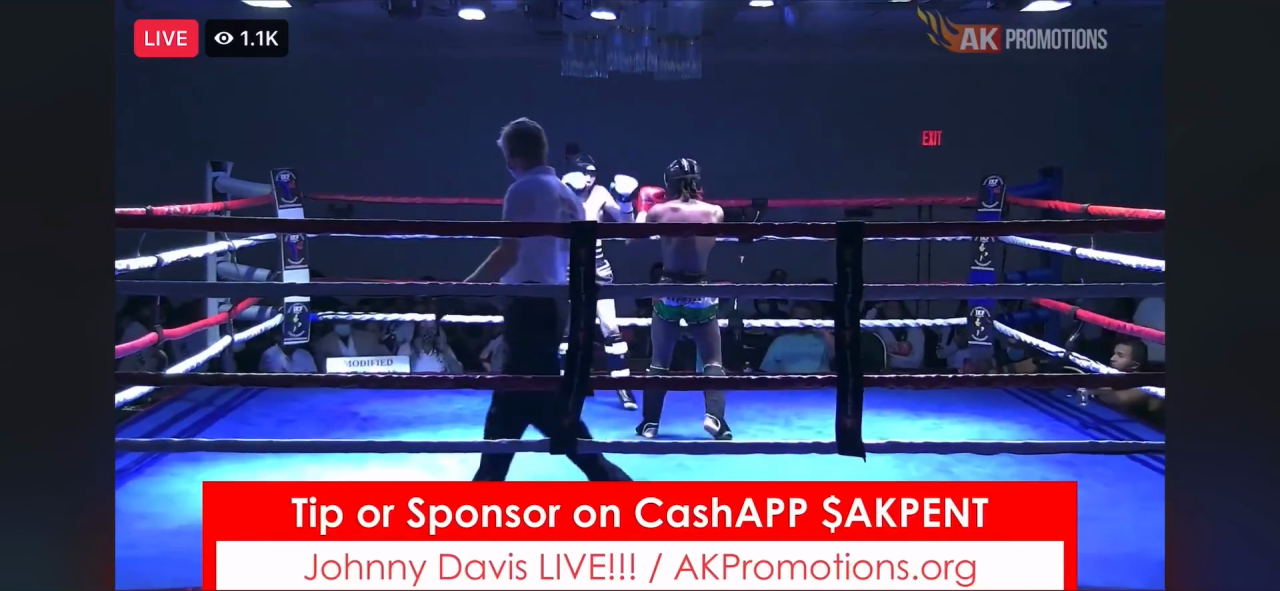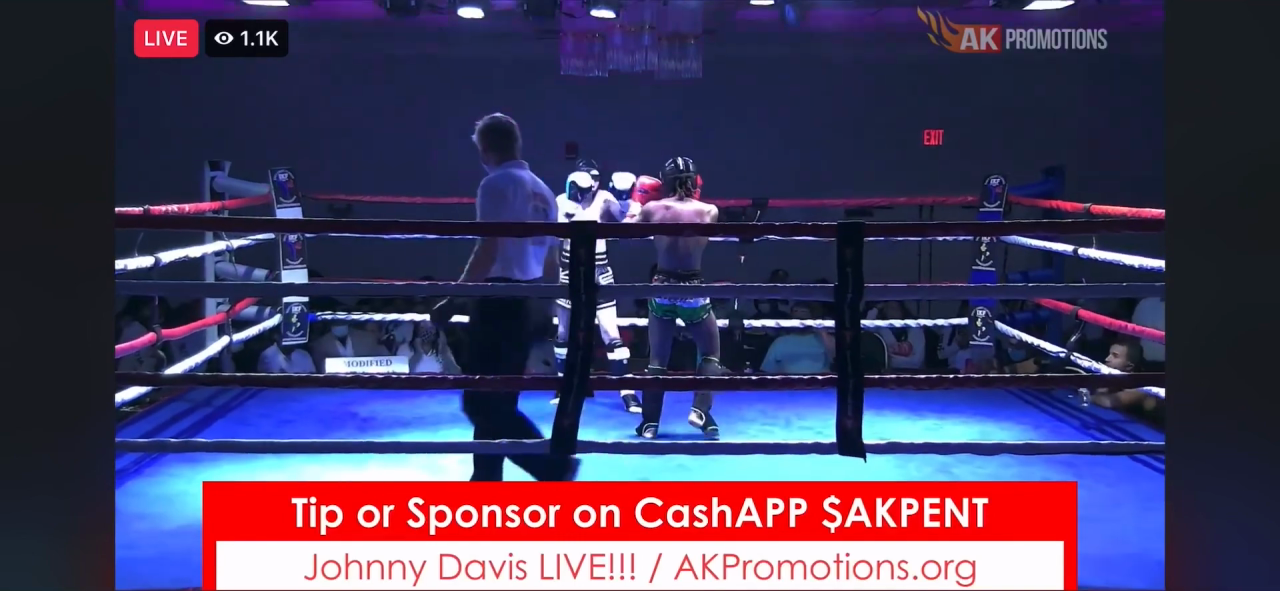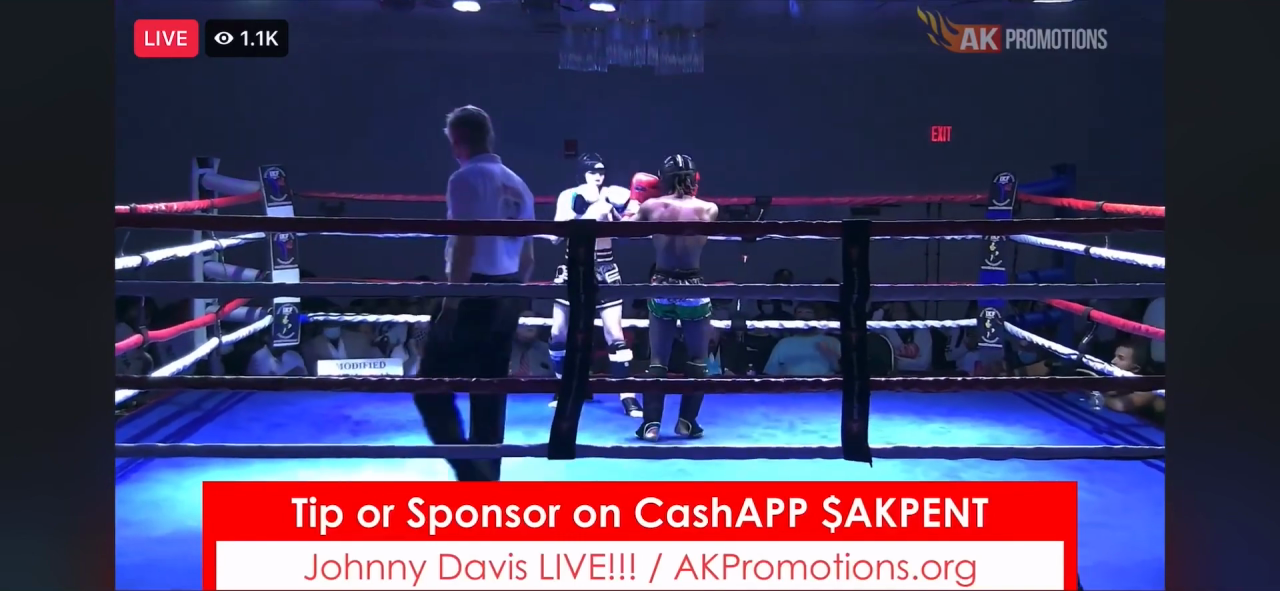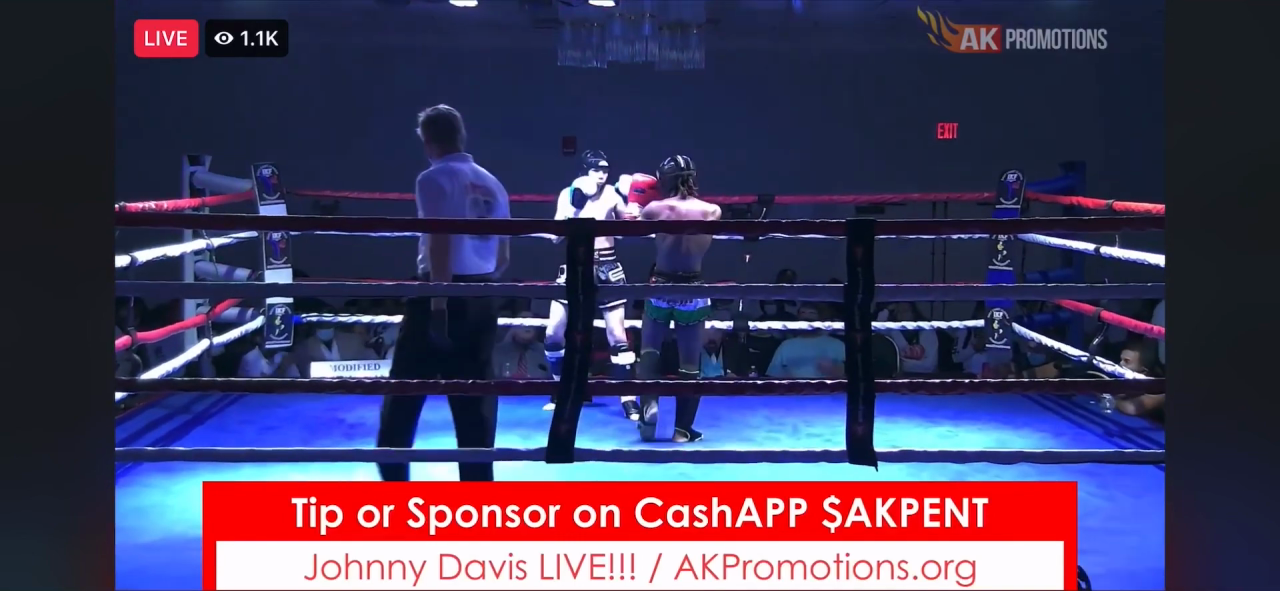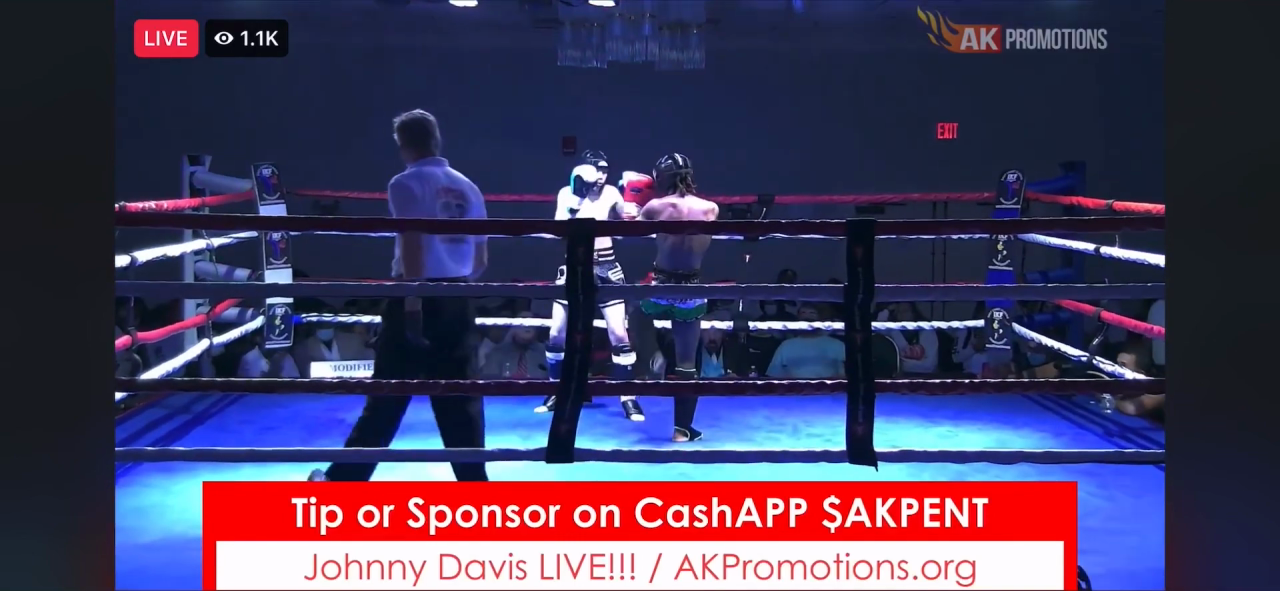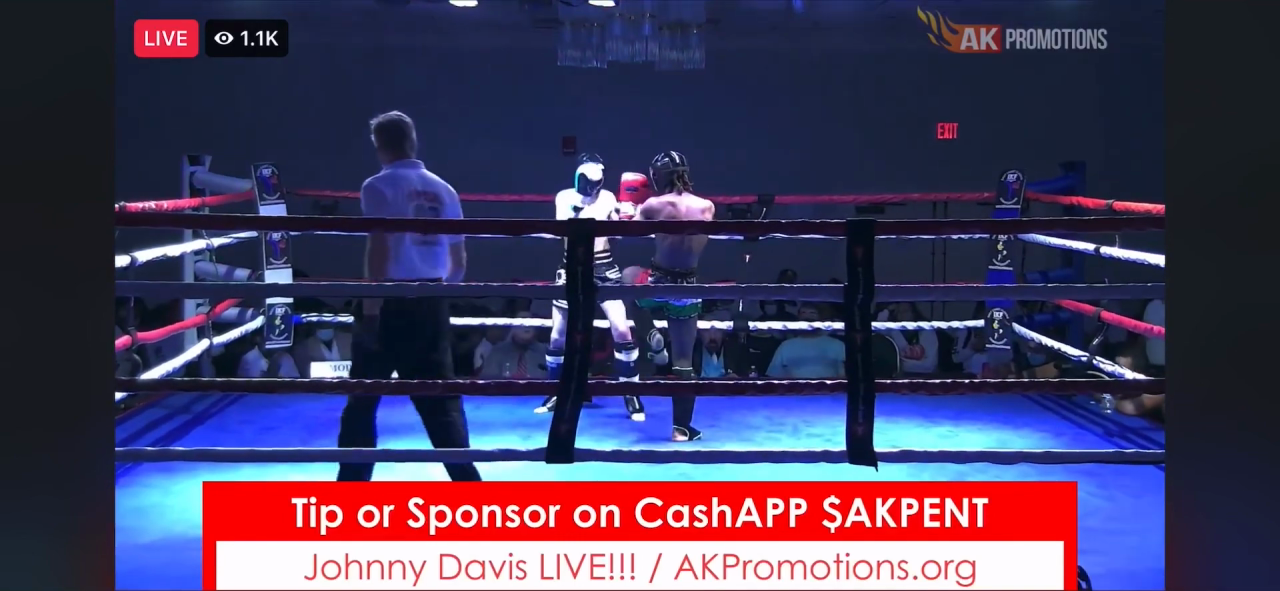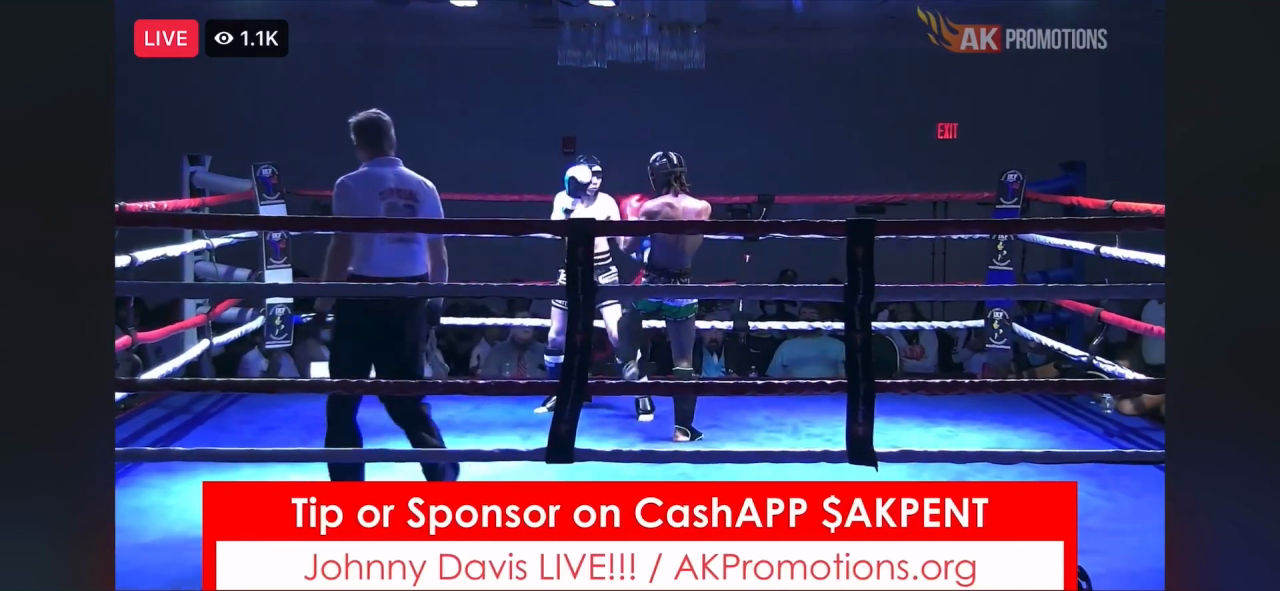
dt=0.1s
person 1, frame 1
left shoulder: (525, 191)
right shoulder: (569, 196)
left elbow: (507, 255)
left hip: (530, 306)
right hip: (554, 305)
left knee: (545, 408)
right knee: (510, 402)
left ankle: (609, 479)
right ankle: (487, 484)
person 1, frame 2
left shoulder: (497, 185)
right shoulder: (542, 191)
left elbow: (488, 250)
right elbow: (551, 260)
left wrist: (452, 300)
right wrist: (544, 309)
left hip: (499, 300)
right hip: (529, 301)
left knee: (483, 401)
right knee: (495, 399)
left ankle: (555, 467)
right ankle: (485, 481)
person 1, frame 3
left shoulder: (466, 180)
right shoulder: (518, 185)
left elbow: (465, 246)
right elbow: (529, 257)
left wrist: (450, 307)
left hip: (472, 296)
right hip: (507, 297)
left knee: (433, 390)
right knee: (489, 397)
left ankle: (472, 471)
person 1, frame 4
left shoulder: (434, 179)
right shoulder: (492, 184)
left elbow: (441, 246)
right elbow: (503, 256)
left wrist: (437, 307)
left hip: (444, 297)
right hip: (481, 298)
left knee: (405, 392)
right knee: (474, 399)
left ankle: (394, 481)
person 1, frame 5
left shoulder: (406, 184)
right shoulder: (469, 189)
left elbow: (414, 247)
right elbow: (481, 259)
left wrist: (413, 309)
left hip: (416, 303)
right hip: (457, 304)
left knee: (386, 400)
right knee: (458, 400)
left ankle: (344, 478)
person 1, frame 6
left shoulder: (378, 186)
right shoulder: (444, 190)
left elbow: (379, 253)
right elbow: (457, 260)
left wrist: (369, 314)
left hip: (390, 302)
right hip: (433, 304)
left knee: (362, 402)
right knee: (439, 401)
right ankle: (467, 483)
person 1, frame 7
left shoulder: (352, 185)
right shoulder: (423, 188)
left elbow: (341, 250)
right elbow: (438, 254)
left wrist: (322, 305)
right wrist: (436, 300)
left hip: (363, 298)
right hip: (409, 298)
left knee: (344, 398)
right knee: (406, 393)
left ankle: (348, 487)
right ankle: (437, 462)
person 2, frame 1
left shoulder: (659, 211)
right shoulder: (715, 213)
left wrist: (645, 212)
left hip: (668, 292)
right hip: (701, 293)
left knee: (659, 362)
right knee: (712, 359)
left ankle: (650, 423)
right ankle: (715, 417)
person 2, frame 2
left shoulder: (653, 209)
right shoulder: (709, 211)
left wrist: (640, 207)
right hip: (694, 293)
left knee: (657, 361)
right knee: (711, 354)
left ankle: (649, 423)
right ankle: (700, 411)
person 2, frame 3
left shoulder: (651, 207)
right shoulder: (709, 209)
left wrist: (638, 201)
right wrist: (690, 193)
left knee: (658, 361)
right knee: (697, 360)
left ankle: (651, 423)
right ankle: (686, 421)
person 2, frame 4
left shoulder: (654, 209)
right shoulder: (713, 211)
left wrist: (635, 204)
right wrist: (691, 196)
left hip: (660, 291)
right hip: (693, 295)
left knee: (650, 352)
right knee: (689, 366)
left ankle: (648, 407)
right ankle: (683, 429)
person 2, frame 5
left shoulder: (655, 207)
right shoulder: (711, 208)
left hip: (659, 287)
right hip: (691, 292)
left knee: (638, 299)
right knee: (686, 363)
right ankle: (683, 428)
person 2, frame 6
left shoulder: (654, 205)
right shoulder: (707, 207)
left hip: (656, 284)
left knee: (630, 274)
right knee: (683, 361)
left ankle: (651, 336)
right ankle: (682, 427)
person 2, frame 7
left shoulder: (652, 208)
right shoulder: (704, 209)
left elbow: (627, 247)
left wrist: (629, 216)
left hip: (651, 285)
left knee: (629, 313)
right knee: (683, 362)
left ankle: (629, 362)
right ankle: (684, 427)
person 3, frame 1
left shoulder: (601, 194)
left elbow: (623, 219)
left wrist: (625, 201)
left hip: (597, 267)
left knee: (610, 327)
left ankle: (622, 387)
person 3, frame 2
left shoulder: (604, 198)
right shoulder: (563, 201)
left elbow: (623, 218)
left wrist: (623, 199)
right wrist: (572, 206)
left hip: (599, 272)
right hip: (569, 271)
left knee: (611, 333)
right knee: (564, 333)
left ankle: (627, 392)
person 3, frame 3
left shoulder: (610, 196)
right shoulder: (567, 197)
left wrist: (623, 209)
right wrist: (575, 214)
left hip: (604, 270)
left knee: (614, 335)
right knee: (558, 335)
left ankle: (627, 396)
person 3, frame 4
left shoulder: (612, 193)
right shoulder: (567, 195)
left wrist: (628, 203)
right wrist: (574, 209)
left hip: (607, 270)
left knee: (617, 336)
right knee: (553, 335)
left ankle: (628, 398)
person 3, frame 5
left shoulder: (612, 194)
right shoulder: (567, 193)
left wrist: (632, 202)
right wrist: (576, 201)
left hip: (607, 269)
left knee: (618, 336)
right knee: (557, 335)
left ankle: (628, 399)
right ankle: (556, 393)
person 3, frame 6
left shoulder: (607, 197)
right shoulder: (565, 196)
right wrist: (580, 198)
left hip: (604, 270)
left knee: (621, 331)
right knee: (557, 338)
left ankle: (631, 395)
right ankle: (557, 394)
person 3, frame 7
left shoulder: (606, 202)
right shoulder: (564, 199)
right wrist: (572, 198)
left hip: (603, 274)
left knee: (618, 335)
right knee: (556, 338)
right ankle: (558, 394)
